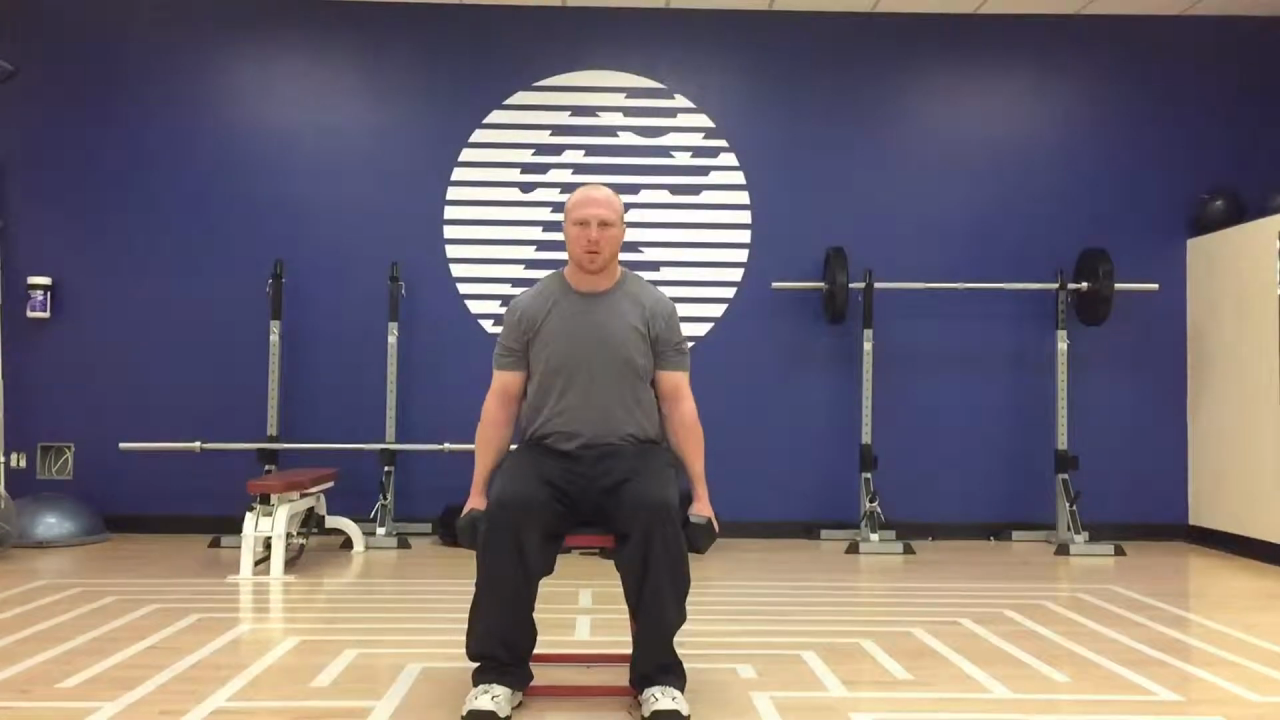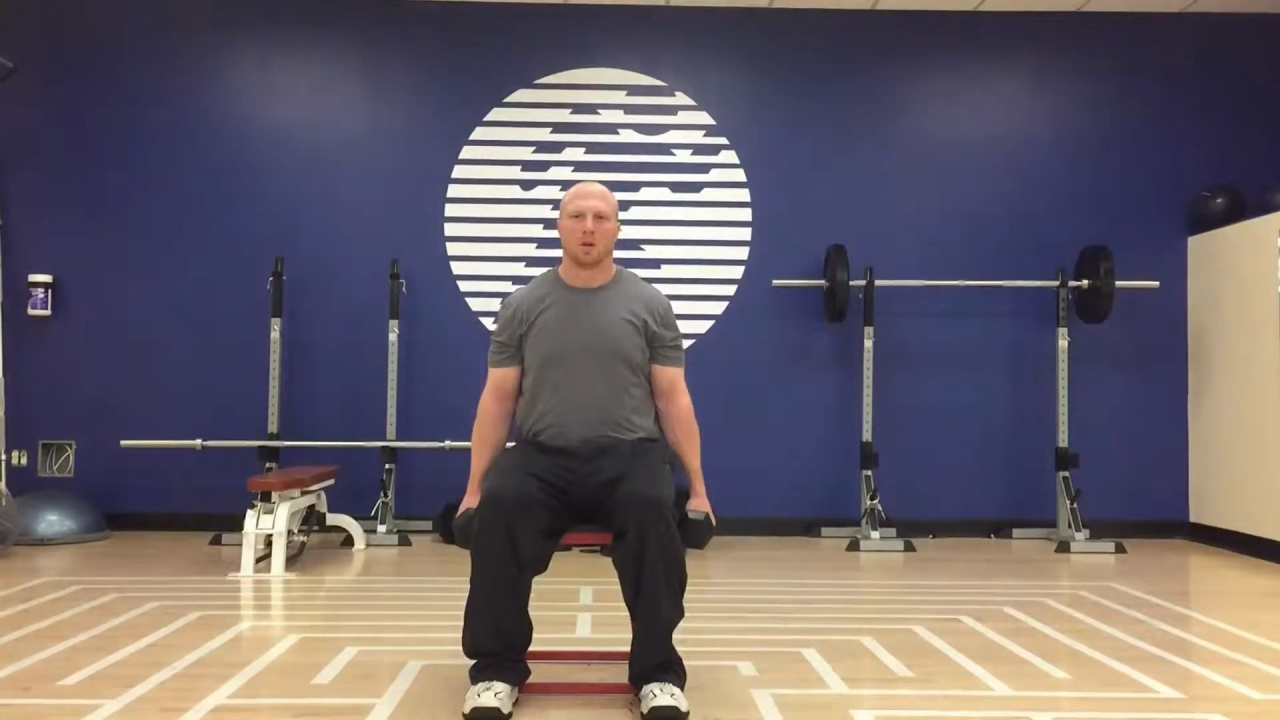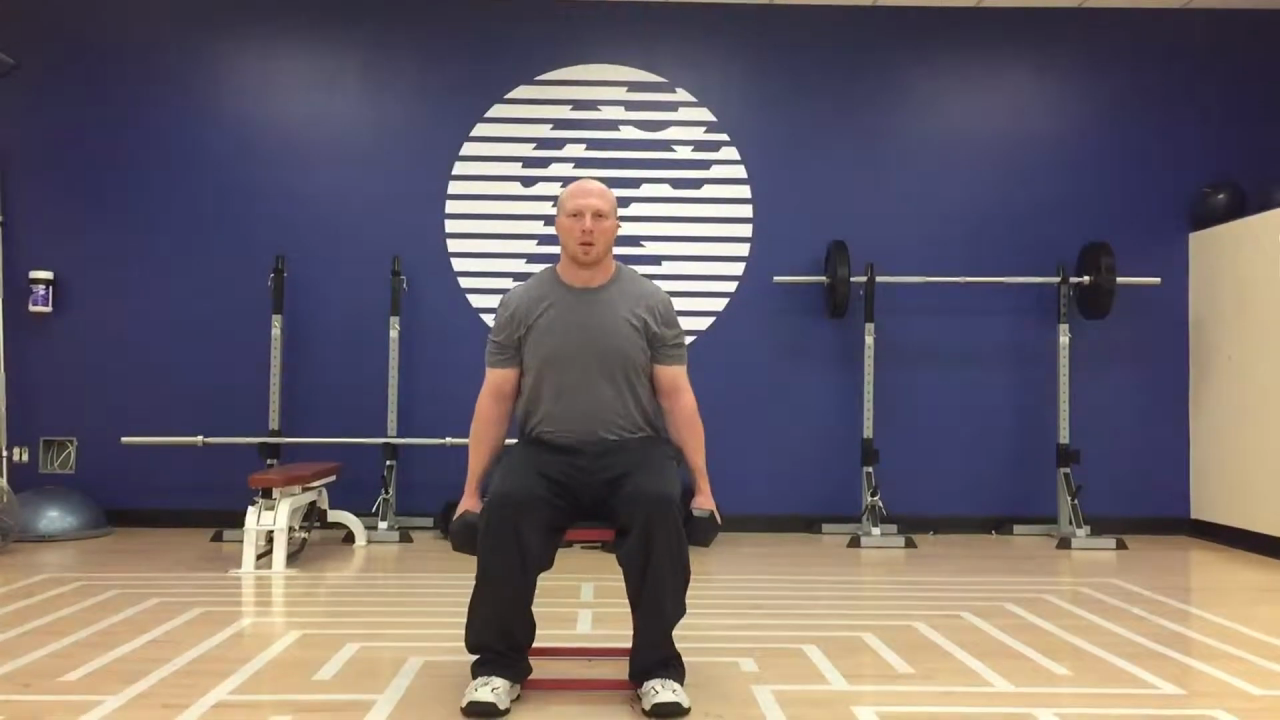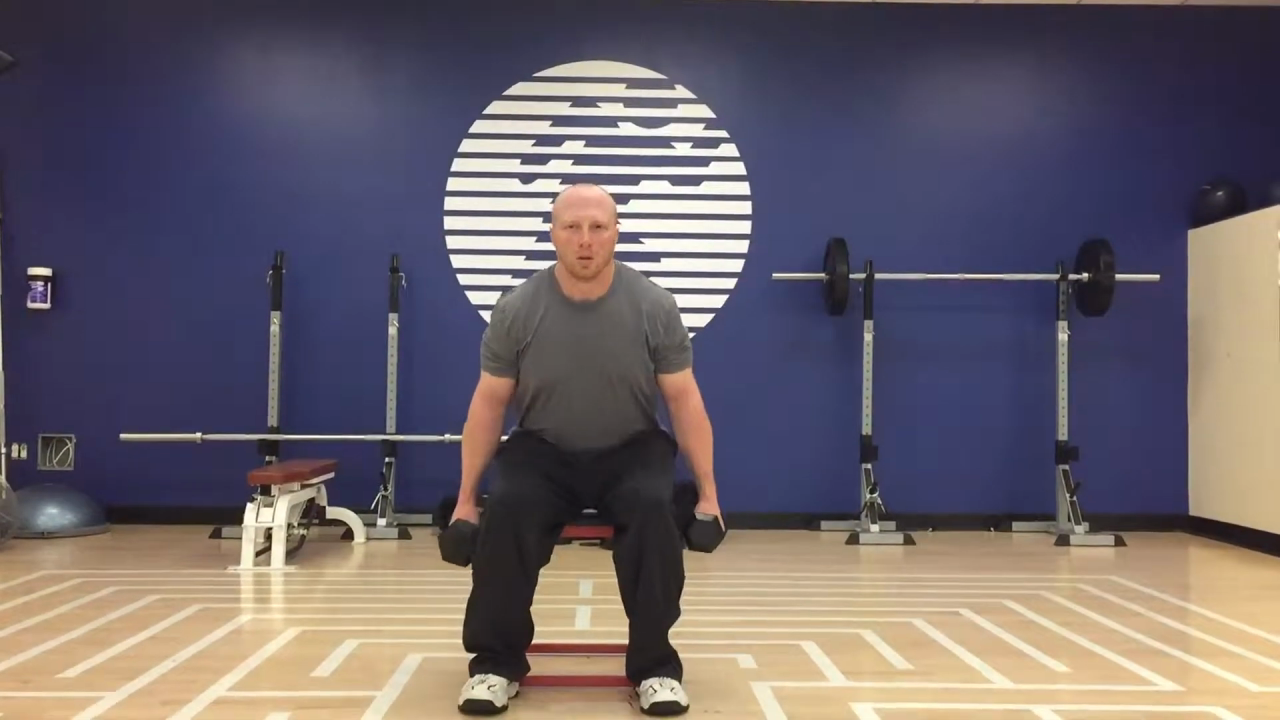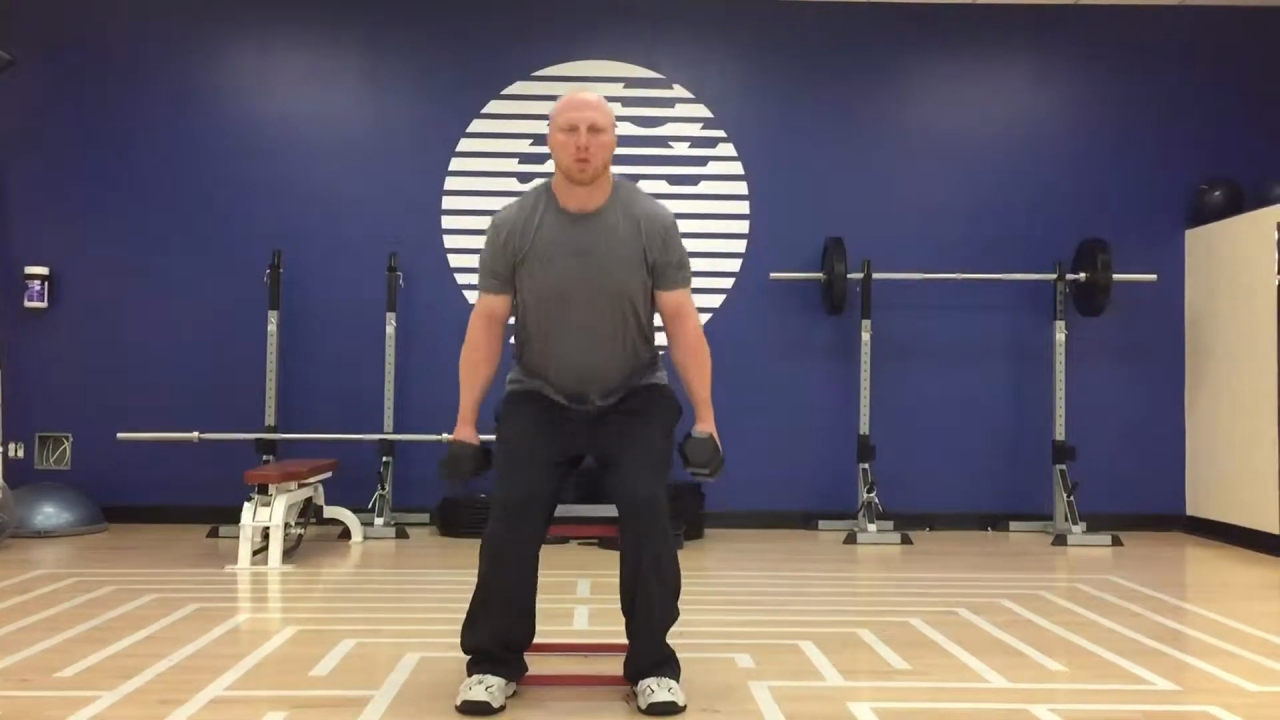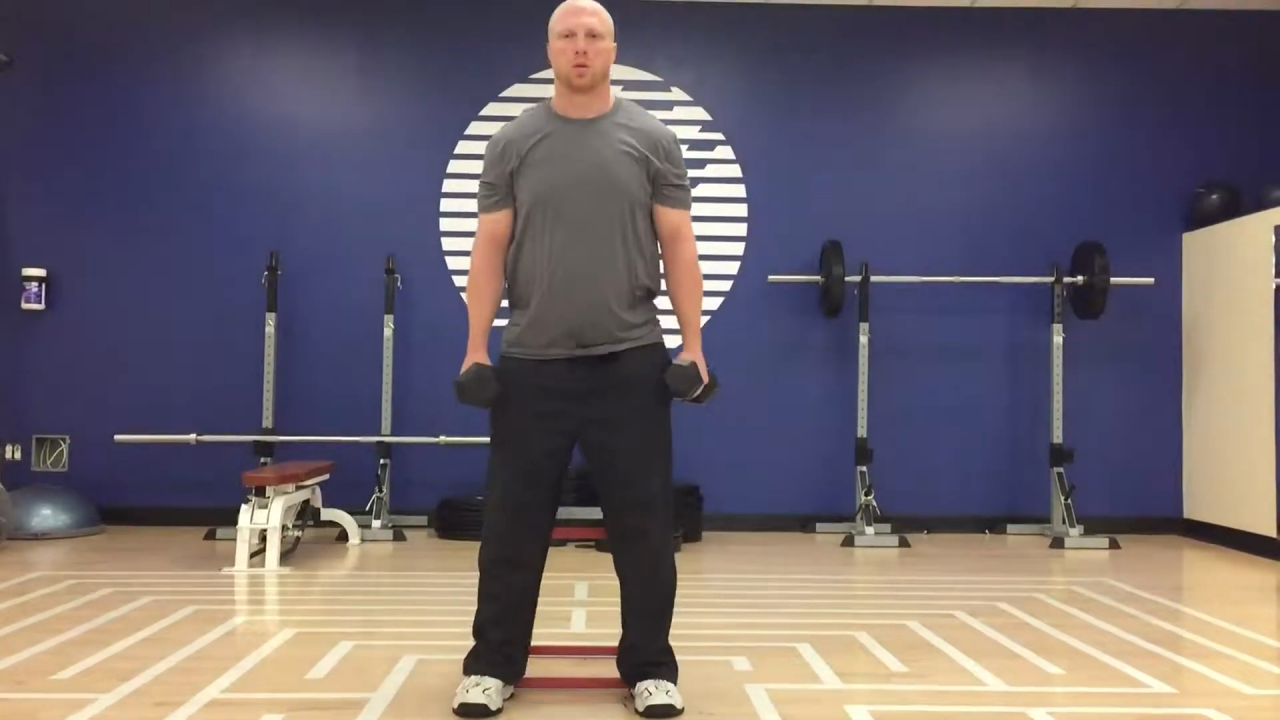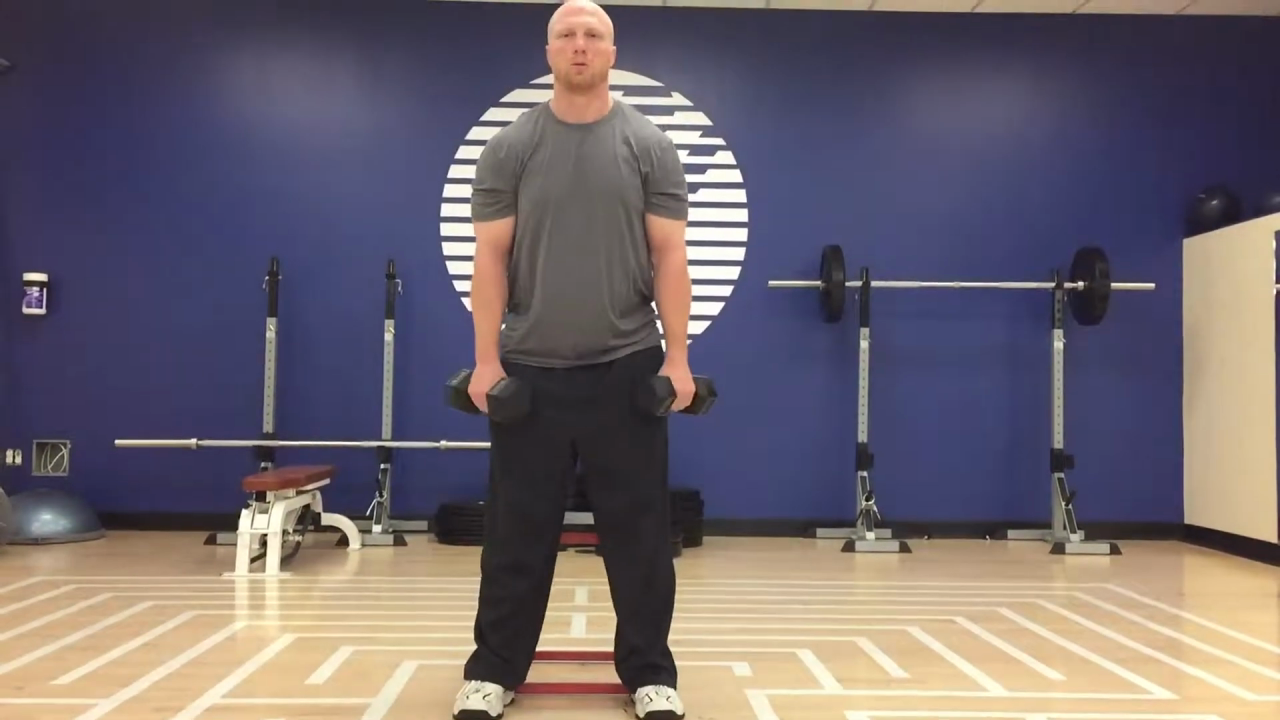
dt=0.3s
person 1, frame 1
left shoulder: (655, 308)
right shoulder: (528, 309)
left elbow: (678, 403)
right elbow: (502, 400)
left wrist: (700, 492)
right wrist: (478, 488)
left hip: (632, 458)
right hip: (547, 459)
left knee: (658, 514)
right knee: (506, 511)
left ankle: (659, 676)
right ankle: (499, 674)
person 1, frame 2
left shoulder: (649, 305)
right shoulder: (522, 306)
left elbow: (673, 398)
right elbow: (498, 398)
left wrist: (697, 487)
right wrist: (474, 486)
left hip: (629, 454)
right hip: (543, 457)
left knee: (652, 509)
right knee: (500, 507)
left ankle: (657, 672)
right ankle: (497, 669)
person 1, frame 3
left shoulder: (650, 304)
right shoulder: (519, 305)
left elbow: (677, 397)
right elbow: (495, 399)
left wrist: (702, 486)
right wrist: (471, 490)
left hip: (632, 454)
right hip: (546, 456)
left knee: (659, 507)
right knee: (506, 507)
left ankle: (657, 668)
right ankle: (498, 665)
person 1, frame 4
left shoulder: (654, 308)
right shoulder: (517, 311)
left elbow: (685, 401)
right elbow: (488, 405)
left wrist: (708, 492)
right wrist: (466, 498)
left hip: (631, 452)
right hip: (542, 453)
left knee: (652, 509)
right knee: (506, 510)
left ankle: (654, 665)
right ankle: (496, 663)
person 1, frame 5
left shoulder: (652, 222)
right shoulder: (514, 224)
left elbow: (682, 322)
right elbow: (488, 324)
left wrist: (704, 415)
right wrist: (466, 418)
left hip: (635, 401)
right hip: (539, 399)
left knee: (647, 511)
right knee: (514, 513)
left ankle: (651, 663)
right ankle: (494, 662)
person 1, frame 6
left shoulder: (651, 139)
right shoulder: (512, 142)
left elbow: (678, 247)
right elbow: (490, 248)
left wrist: (693, 343)
right wrist: (476, 347)
left hip: (630, 360)
right hip: (532, 363)
left knee: (642, 515)
right knee: (515, 515)
person 1, frame 7
left shoulder: (649, 146)
right shoulder: (510, 147)
left elbow: (670, 254)
right elbow: (491, 256)
left wrist: (677, 355)
right wrist: (488, 358)
left hip: (627, 366)
right hip: (531, 370)
left knee: (637, 524)
right knee: (519, 525)
